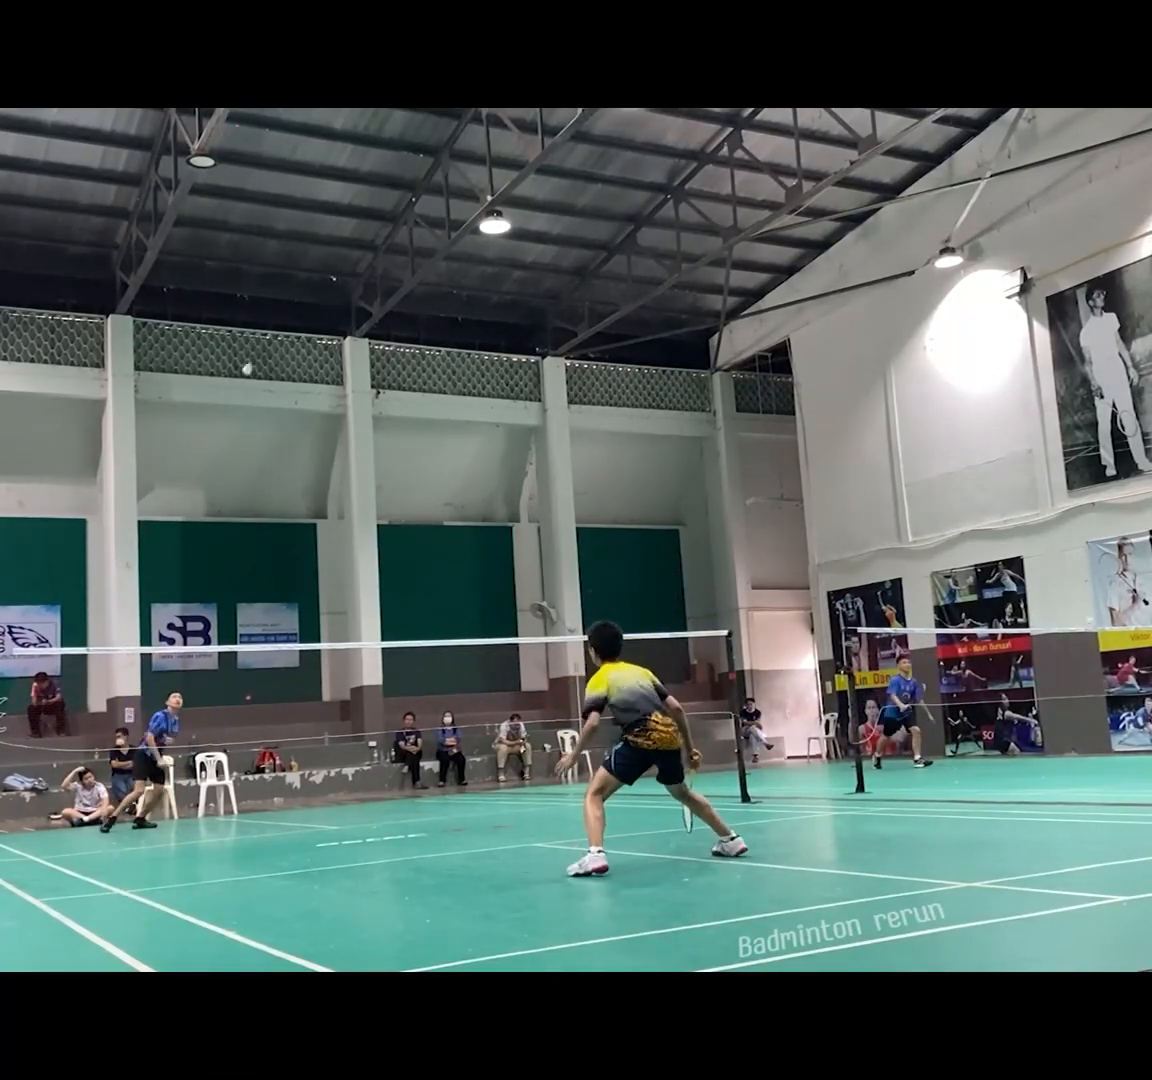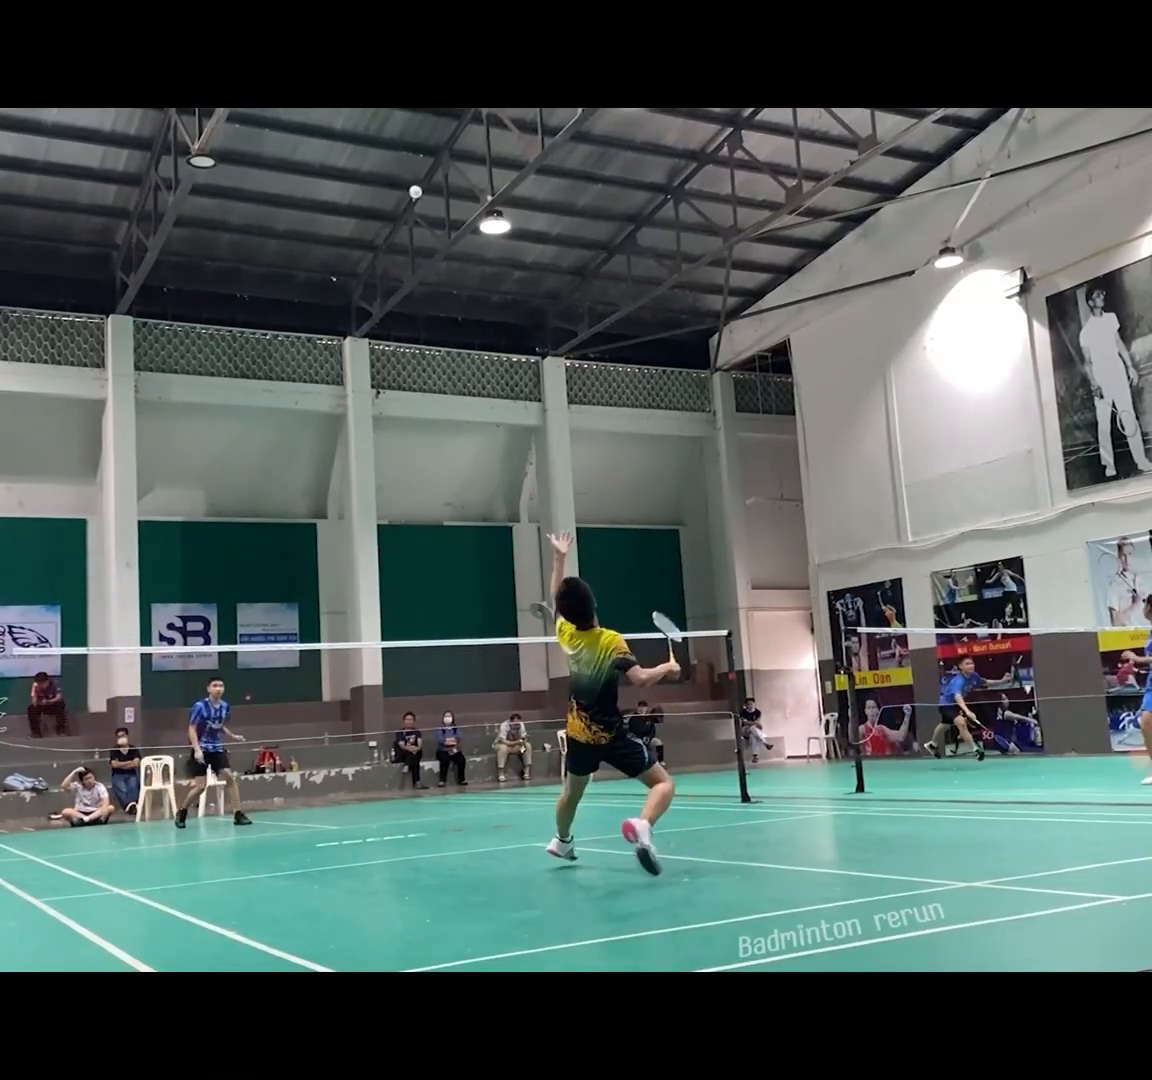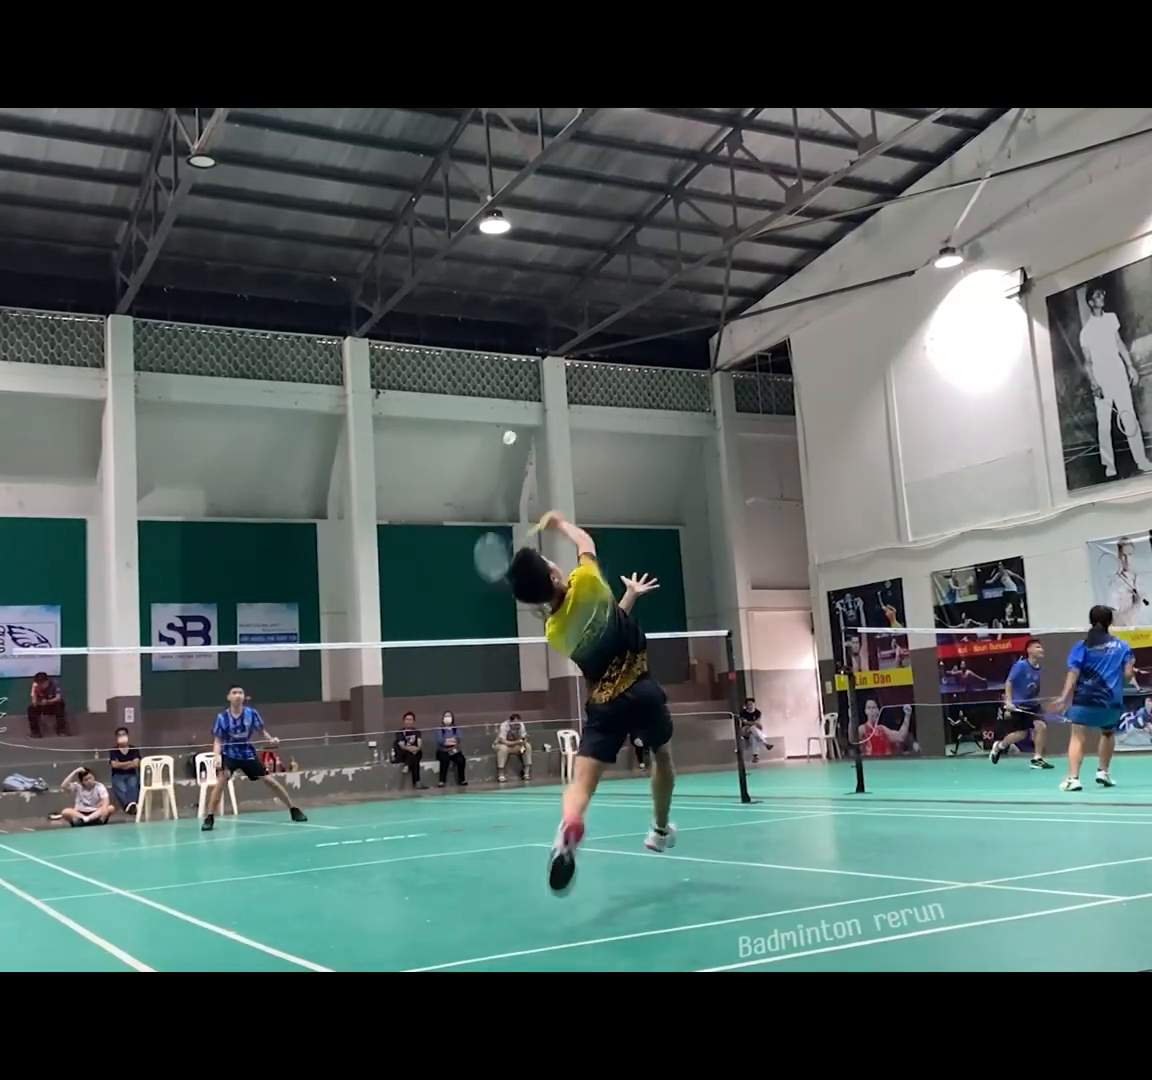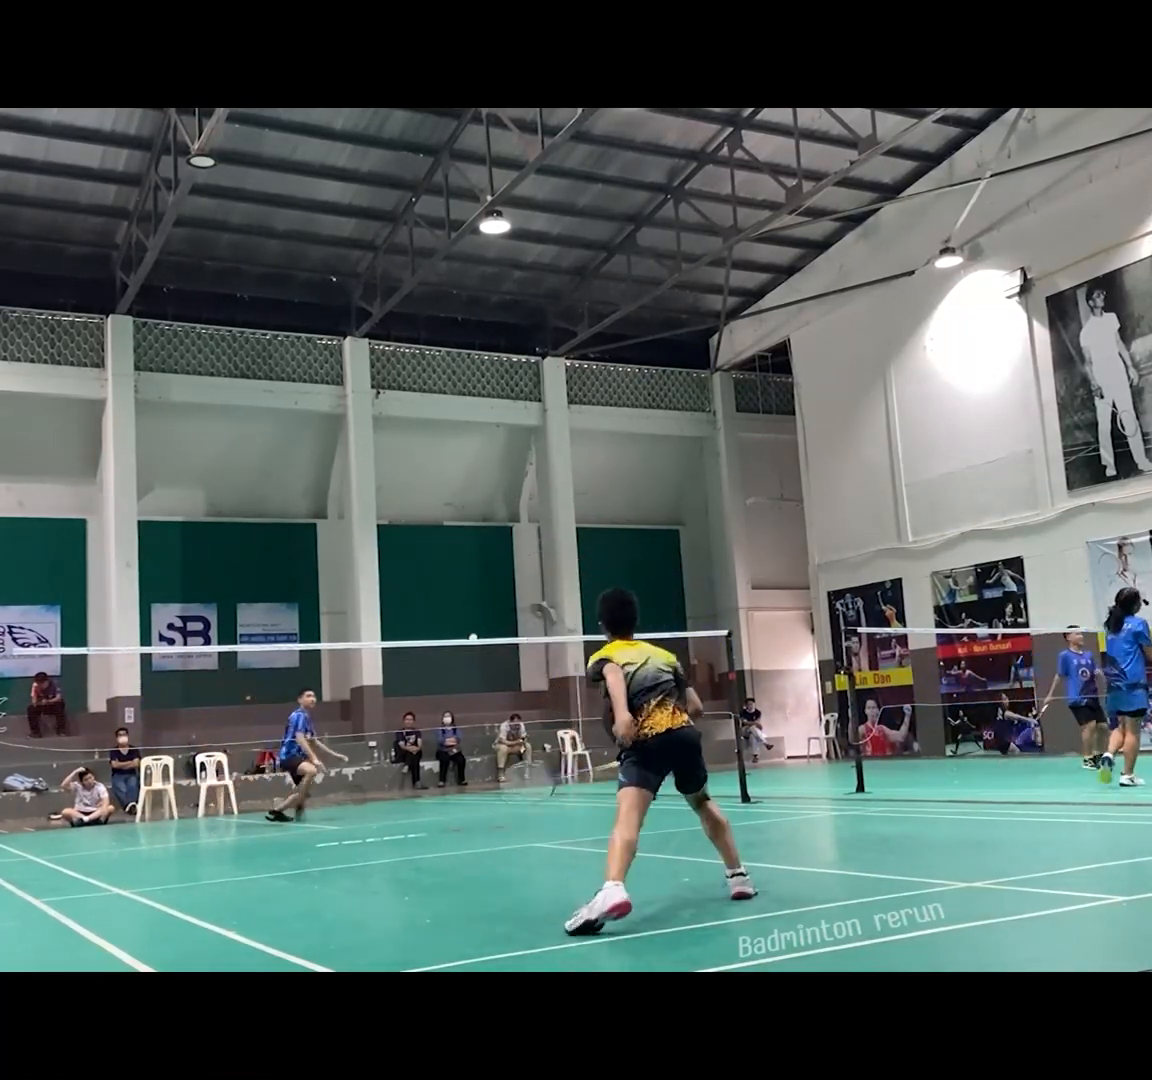
dt=0.5s
person 1, frame 1
left shoulder: (598, 682)
right shoulder: (642, 672)
left elbow: (592, 723)
right elbow: (675, 707)
left wrist: (573, 756)
right wrist: (689, 748)
left hip: (639, 740)
right hip: (669, 738)
left knee: (594, 795)
right knee: (682, 794)
left ankle: (595, 855)
right ankle: (731, 840)
person 1, frame 2
left shoulder: (566, 633)
right shoulder: (612, 642)
left elbow: (557, 596)
right elbow: (642, 678)
left wrist: (559, 555)
right wrist: (668, 668)
left hip: (578, 733)
right hip: (610, 736)
left knee: (574, 785)
right knee: (662, 783)
left ankle: (561, 842)
right ankle: (641, 825)
person 1, frame 3
left shoulder: (556, 634)
right shoulder: (585, 580)
right elbow: (586, 542)
left wrist: (629, 596)
right wrist: (561, 523)
left hip: (606, 704)
right hip: (643, 690)
left knee: (581, 784)
right knee: (662, 755)
left ankle: (569, 830)
right ankle: (660, 829)
person 1, frame 4
left shoulder: (603, 656)
right shoulder: (663, 654)
left elbow: (613, 675)
right elbow: (695, 705)
left wrist: (621, 715)
left hip: (642, 739)
right hip: (686, 734)
left knee: (627, 822)
right knee: (701, 803)
left ankle: (612, 894)
right ankle: (738, 876)
